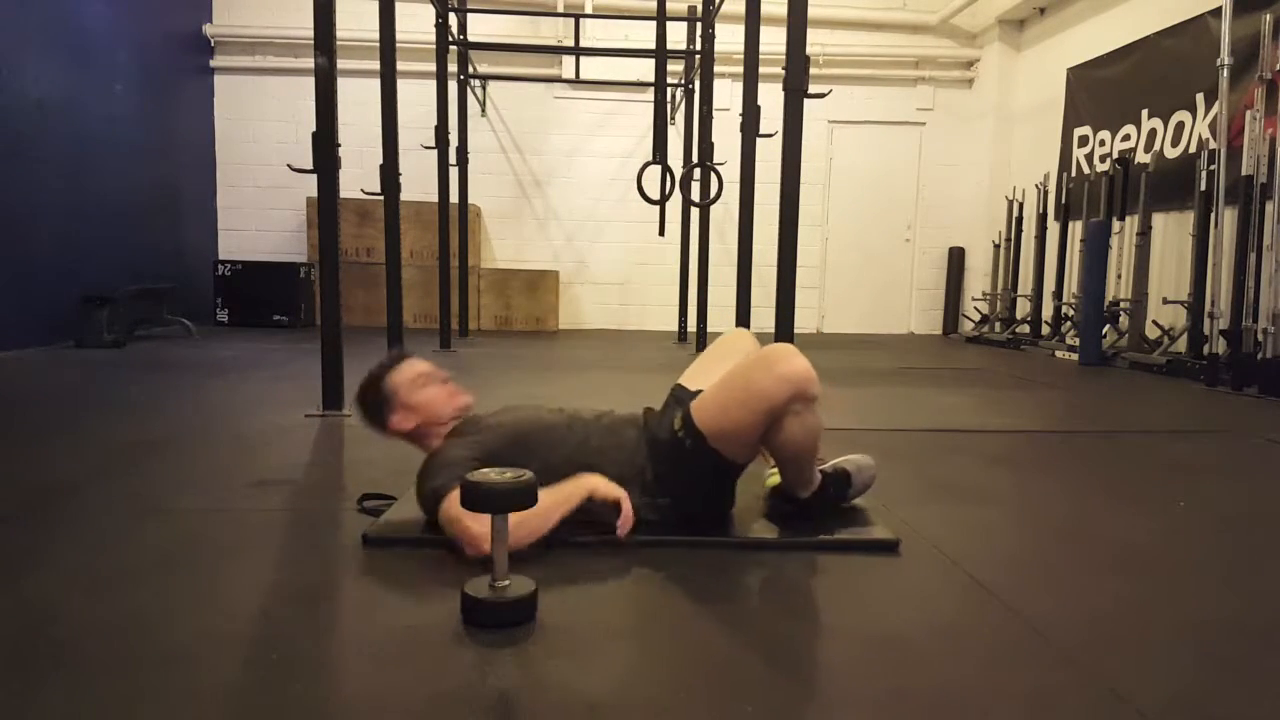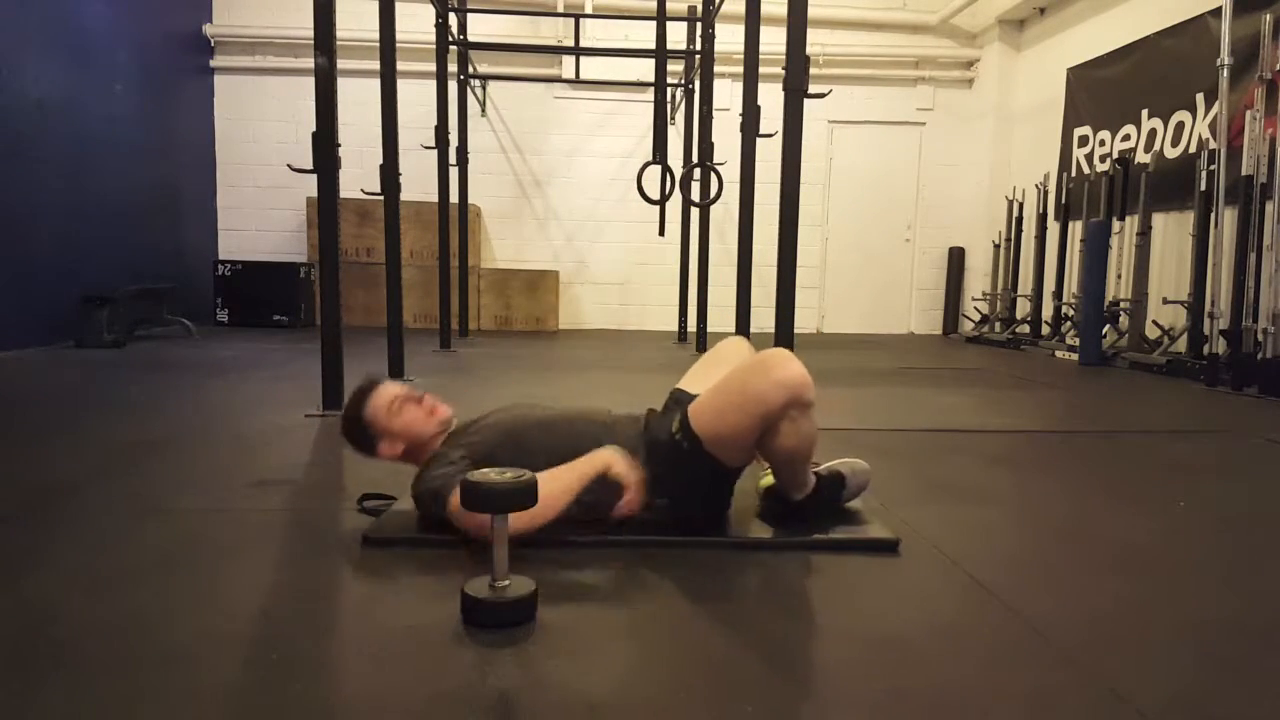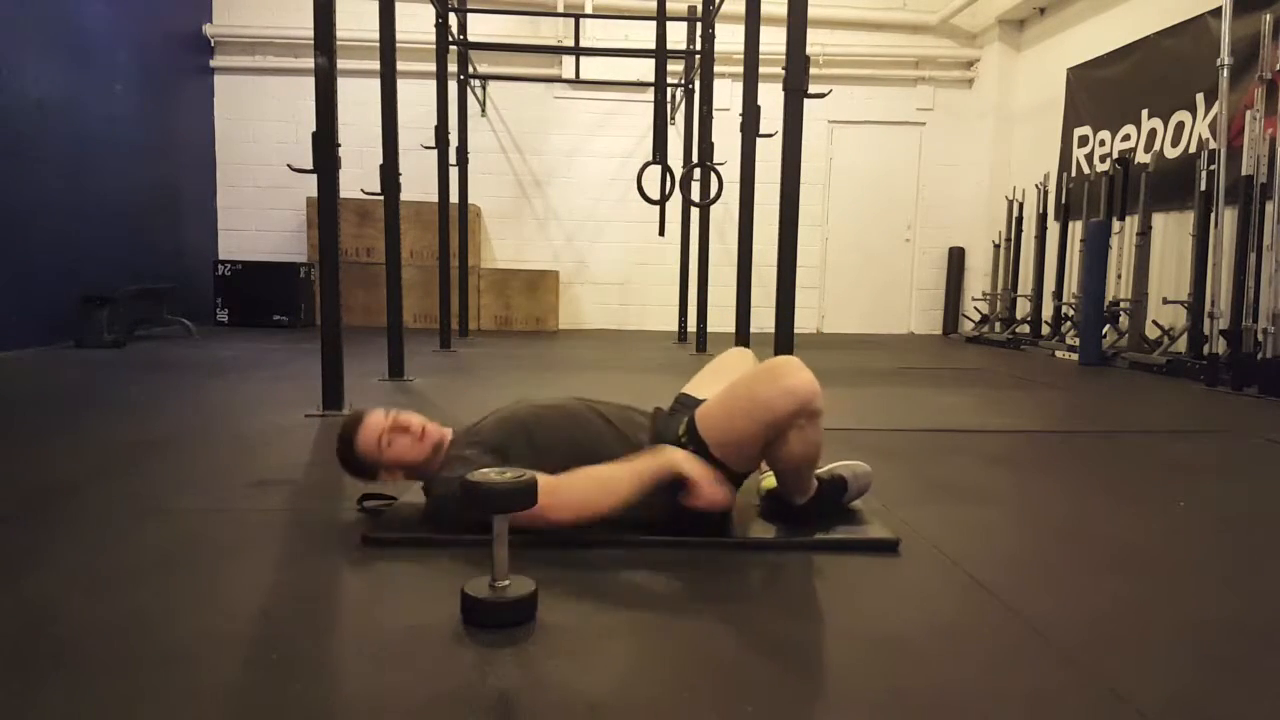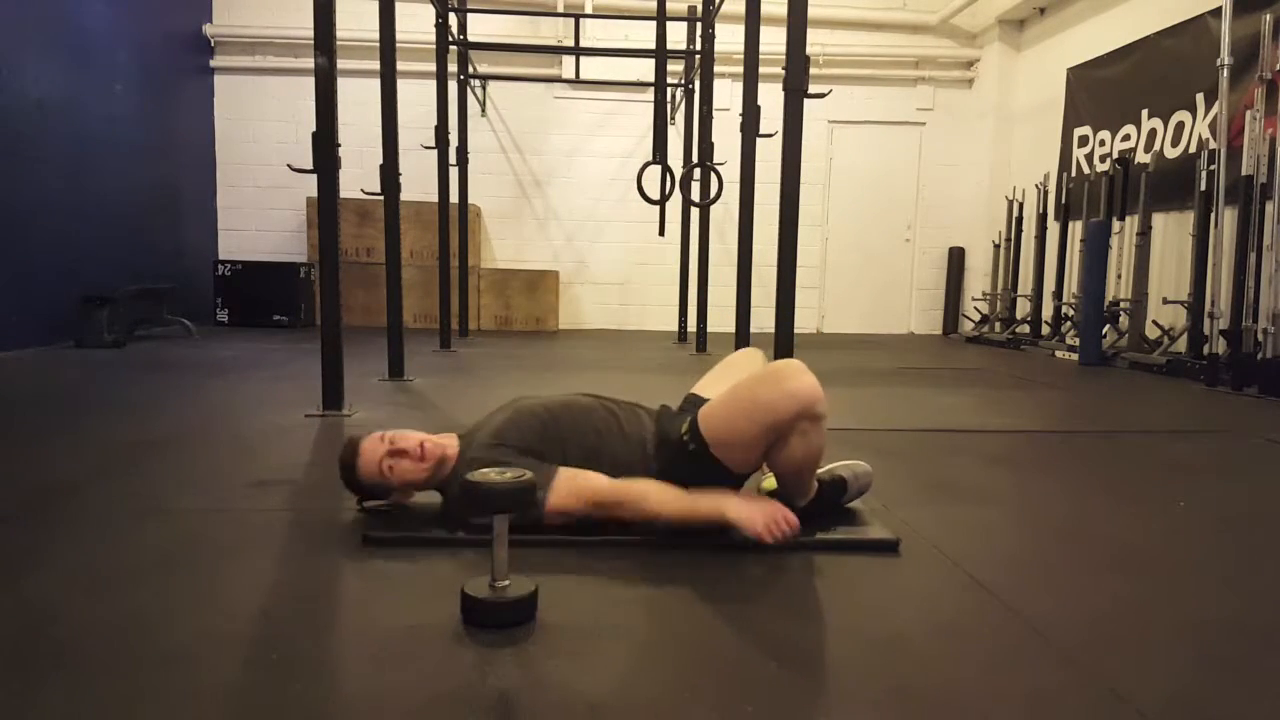
dt=0.1s
person 1, frame 1
left shoulder: (472, 432)
right shoulder: (448, 469)
right elbow: (483, 537)
right wrist: (584, 484)
left hip: (648, 437)
right hip: (666, 483)
left knee: (740, 341)
right knee: (787, 369)
left ankle: (798, 477)
right ankle: (804, 492)
person 1, frame 2
left shoulder: (468, 440)
right shoulder: (443, 477)
right elbow: (497, 518)
right wrist: (599, 459)
left hip: (651, 433)
right hip: (664, 491)
left knee: (736, 351)
right knee: (783, 374)
left ankle: (788, 478)
right ankle: (799, 498)
person 1, frame 3
left shoulder: (469, 443)
right shoulder: (452, 478)
right elbow: (561, 502)
right wrist: (667, 460)
left hip: (656, 433)
right hip: (657, 481)
left knee: (740, 360)
right knee: (792, 382)
left ankle: (790, 479)
right ankle: (801, 500)
person 1, frame 4
left shoulder: (478, 442)
right shoulder: (479, 477)
right elbow: (600, 495)
right wrist: (723, 505)
left hip: (665, 434)
right hip: (676, 469)
left knee: (753, 361)
right knee: (796, 388)
left ankle: (791, 482)
right ankle: (804, 499)
